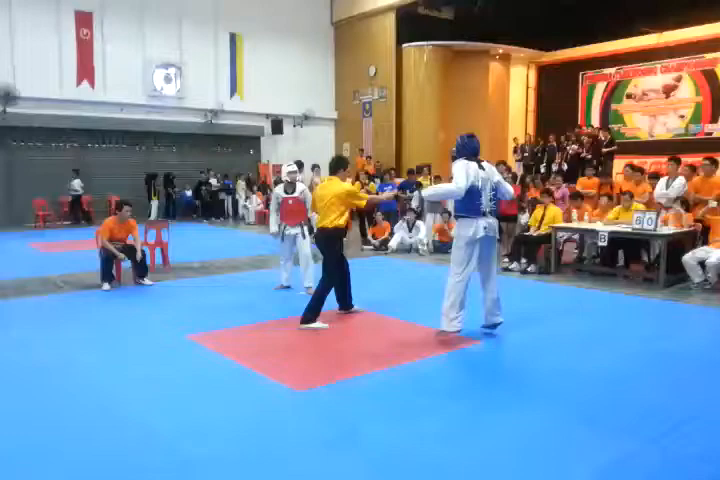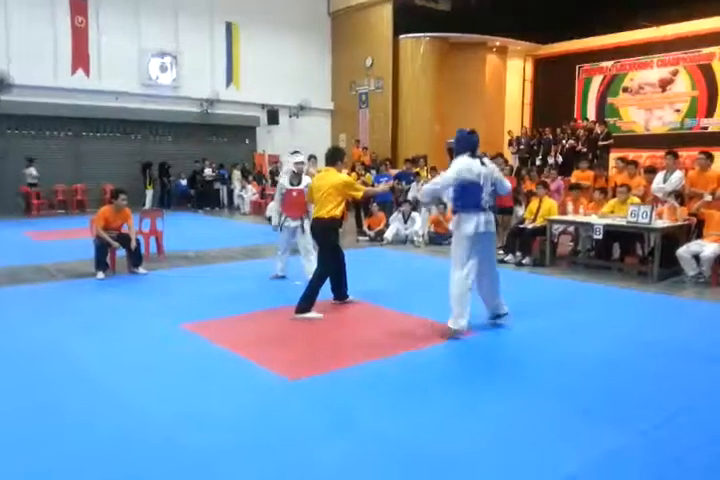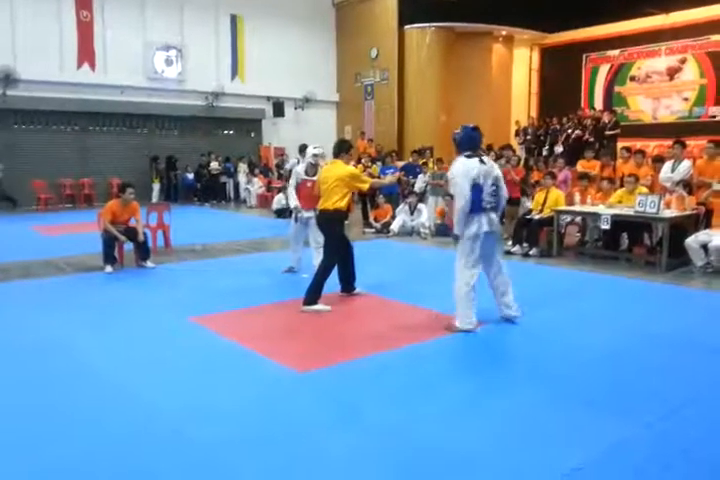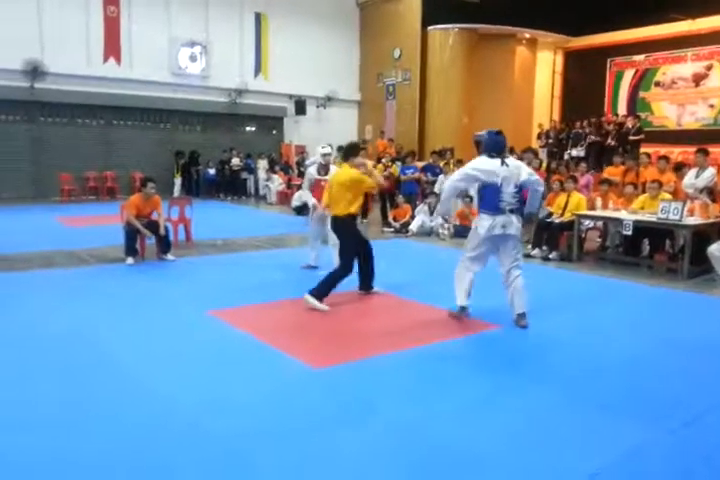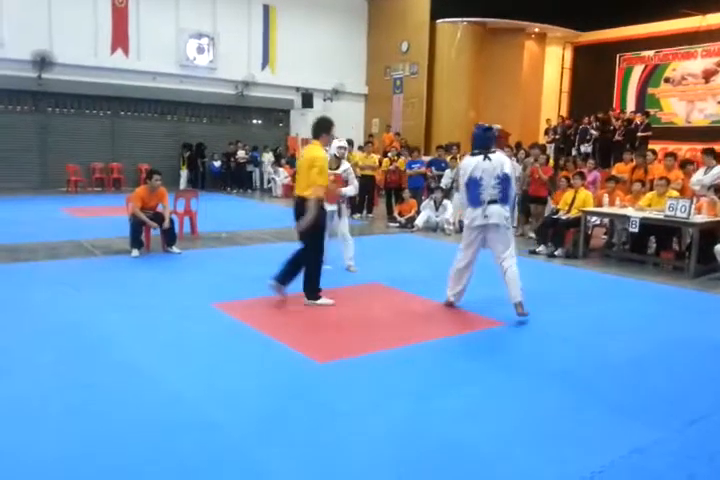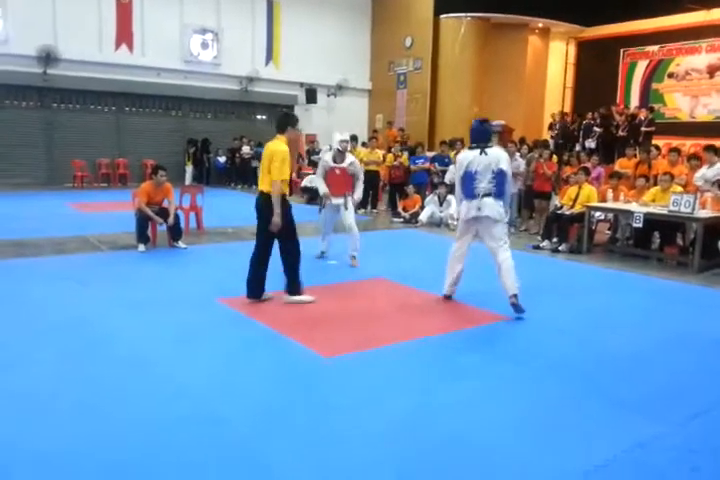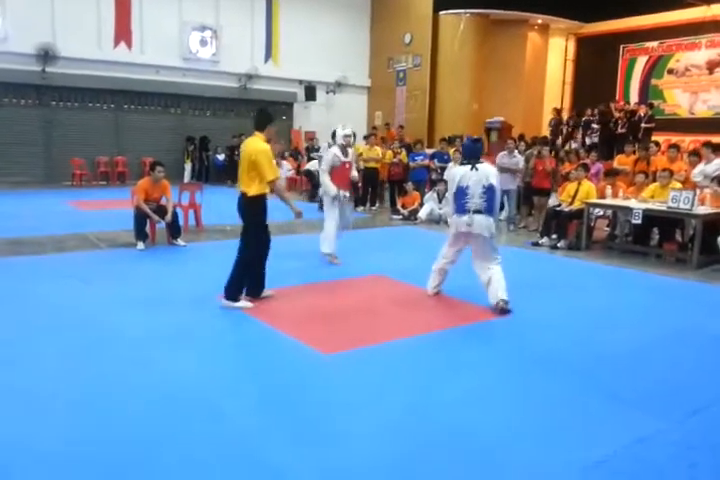
dt=0.4s
person 1, frame 1
left shoulder: (462, 165)
right shoulder: (489, 168)
left elbow: (458, 189)
right elbow: (508, 193)
left wrist: (428, 192)
left hip: (469, 226)
right hip: (489, 226)
left knee: (458, 275)
right knee: (489, 274)
left ankle: (451, 324)
right ankle: (493, 317)
person 1, frame 2
left shoulder: (462, 163)
right shoulder: (488, 165)
left elbow: (444, 181)
right elbow: (505, 189)
left wrist: (424, 194)
left hip: (468, 222)
right hip: (487, 222)
left knee: (461, 271)
right knee: (487, 269)
left ankle: (458, 324)
right ankle: (497, 309)
person 1, frame 3
left shoulder: (461, 164)
right shoulder: (490, 163)
left elbow: (463, 199)
right elbow: (503, 194)
left wrist: (457, 228)
left hip: (472, 224)
right hip: (491, 222)
left knee: (465, 270)
right knee: (495, 268)
left ankle: (465, 321)
right ankle: (510, 310)
person 1, frame 4
left shoulder: (481, 164)
right shoulder: (517, 165)
left elbow: (454, 182)
right elbow: (538, 184)
left wrist: (443, 208)
right wrist: (531, 210)
left hip: (487, 223)
right hip: (511, 224)
left knee: (468, 263)
right knee: (513, 269)
left ankle: (462, 307)
right ankle: (520, 314)
person 1, frame 5
left shoulder: (467, 162)
right shoulder: (503, 159)
left elbow: (464, 194)
right elbow: (511, 190)
left wrist: (468, 212)
right wrist: (506, 212)
left hip: (475, 216)
right hip: (499, 215)
left knee: (465, 257)
right knee: (507, 259)
left ankle: (452, 297)
right ankle: (518, 303)
person 1, frame 6
left shoulder: (463, 156)
right shoulder: (501, 155)
left elbow: (459, 187)
right elbow: (507, 185)
right wrist: (502, 206)
left hip: (470, 209)
right hip: (493, 208)
left knee: (459, 250)
right knee: (502, 251)
left ankle: (449, 290)
right ankle: (513, 296)
person 1, frame 7
left shoulder: (454, 172)
right shoulder: (491, 171)
left elbow: (452, 200)
right elbow: (496, 201)
right wrist: (491, 220)
left hip: (460, 222)
right hip: (483, 223)
left knee: (446, 256)
right knee: (491, 264)
left ankle: (433, 288)
right ankle: (500, 300)
person 2, frame 1
left shoulder: (319, 188)
right shoulder: (345, 188)
right elbow: (368, 199)
right wrist: (384, 197)
left hip: (322, 233)
right hip: (332, 235)
left knee: (342, 268)
right knee: (329, 277)
left ankle: (346, 305)
right ankle: (308, 319)
person 2, frame 2
left shoulder: (316, 178)
right shoulder: (342, 179)
left elbow: (311, 199)
right elbow: (364, 191)
right wrist: (380, 189)
left hip: (317, 223)
right hip: (328, 226)
left knee: (337, 259)
right knee: (324, 267)
left ankle: (340, 295)
right ankle: (303, 309)
person 2, frame 3
left shoulder: (324, 170)
right shoulder: (349, 171)
right elbow: (370, 183)
right wrist: (387, 181)
left hip: (324, 215)
right hip: (333, 217)
left knee: (345, 249)
right knee: (330, 259)
left ankle: (348, 287)
right ankle: (310, 301)
person 2, frame 4
left shoulder: (335, 175)
right shoulder: (354, 175)
left elbow: (325, 202)
right elbow: (379, 184)
right wrist: (368, 168)
left hip: (338, 221)
right hip: (346, 222)
left knee: (365, 249)
right knee: (346, 265)
left ankle: (366, 286)
right ankle: (315, 294)
person 2, frame 5
left shoulder: (306, 151)
right shoulder: (320, 155)
right elbow: (316, 187)
right wrist: (310, 215)
left hip: (301, 203)
right hip: (311, 206)
left knee: (309, 248)
right knee: (315, 251)
left ankle: (280, 281)
right ankle: (313, 295)
person 2, frame 6
left shoulder: (271, 145)
right shoulder: (282, 149)
right elbow: (277, 183)
right wrist: (277, 213)
left hip: (264, 200)
right hip: (274, 202)
left knee: (263, 248)
right knee: (290, 247)
left ankle: (255, 292)
right ankle: (293, 291)
person 2, frame 7
left shoulder: (248, 143)
right shoulder: (262, 148)
right elbow: (274, 182)
left wrist: (274, 154)
right wrist: (292, 206)
left hip: (246, 199)
right hip: (254, 202)
left knee: (259, 245)
right knee: (250, 248)
left ankle: (255, 289)
right ankle: (232, 295)
person 3, frame 1
left shoulder: (302, 189)
right shoulder: (278, 191)
left elbow: (311, 208)
right elbow: (274, 211)
right wrist: (273, 228)
left hip: (301, 228)
right hip: (286, 228)
left knee: (306, 256)
right knee: (285, 256)
left ankle: (309, 285)
right ankle: (285, 282)
person 3, frame 2
left shoulder: (308, 182)
right shoulder: (283, 181)
right elbow: (277, 201)
right wrist: (275, 220)
left hip: (302, 221)
right hip: (286, 220)
left knee: (307, 249)
right knee: (283, 248)
left ankle: (313, 276)
right ankle: (280, 272)
person 3, frame 3
right shoulder: (298, 170)
right elbow: (291, 188)
right wrist: (294, 204)
left hip: (315, 212)
right hip: (299, 211)
left knee: (317, 242)
right knee: (295, 239)
right ankle: (294, 265)
person 3, frame 4
left shoulder: (335, 171)
right shoulder: (311, 171)
right elbow: (305, 189)
right wrist: (312, 201)
right hip: (316, 210)
left knee: (335, 238)
right knee: (314, 237)
right ankle: (312, 262)
person 3, frame 5
left shoulder: (346, 168)
left elbow: (354, 187)
left wrist: (344, 191)
left hip: (340, 206)
right hip: (325, 205)
left knee: (343, 233)
left ankle: (349, 262)
person 3, frame 6
left shoulder: (352, 161)
right shoulder: (326, 159)
left elbow: (359, 178)
right elbow: (319, 176)
left wrist: (357, 195)
right wrist: (323, 190)
left hip: (346, 198)
right hip: (329, 198)
left knee: (350, 225)
right knee: (326, 226)
left ankle: (353, 255)
right ankle: (323, 250)
person 3, frame 7
left shoulder: (350, 153)
right shoulder: (332, 153)
right elbow: (323, 173)
left wrist: (354, 175)
right wrist: (332, 191)
left hip: (345, 192)
right hip: (331, 193)
left knee: (345, 220)
right knee: (332, 220)
left ankle: (328, 246)
right ankle: (328, 252)
